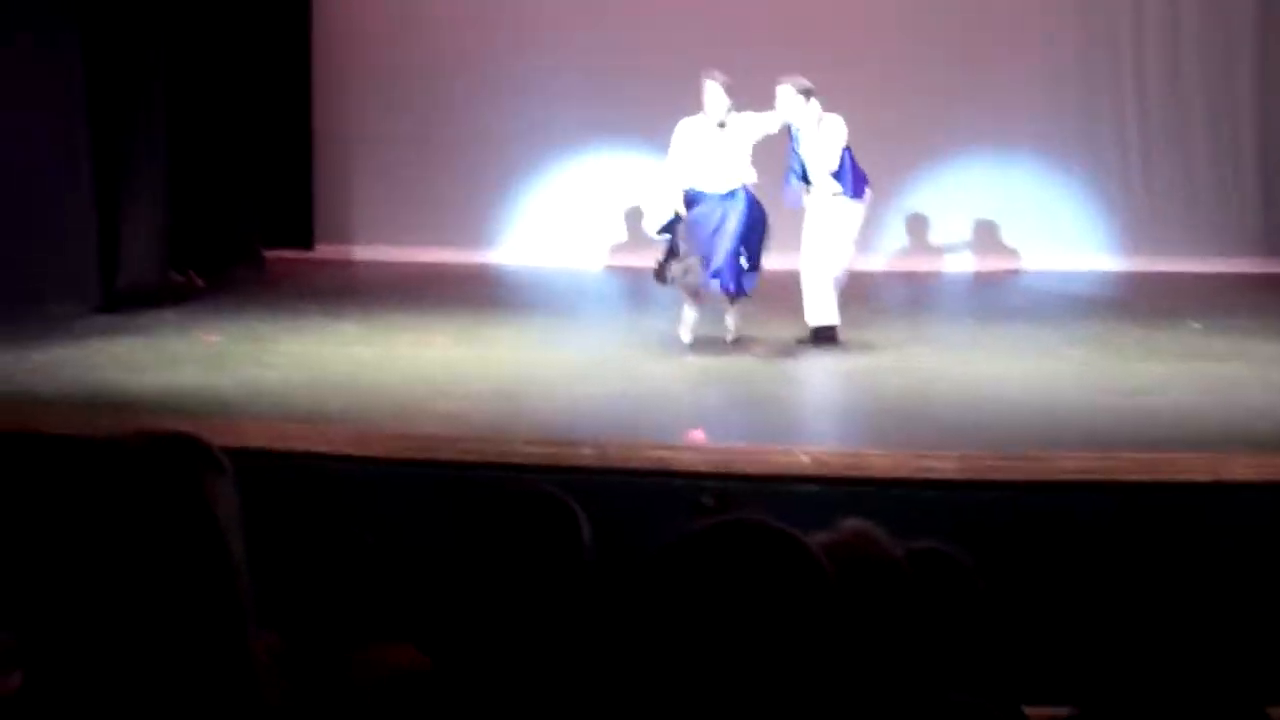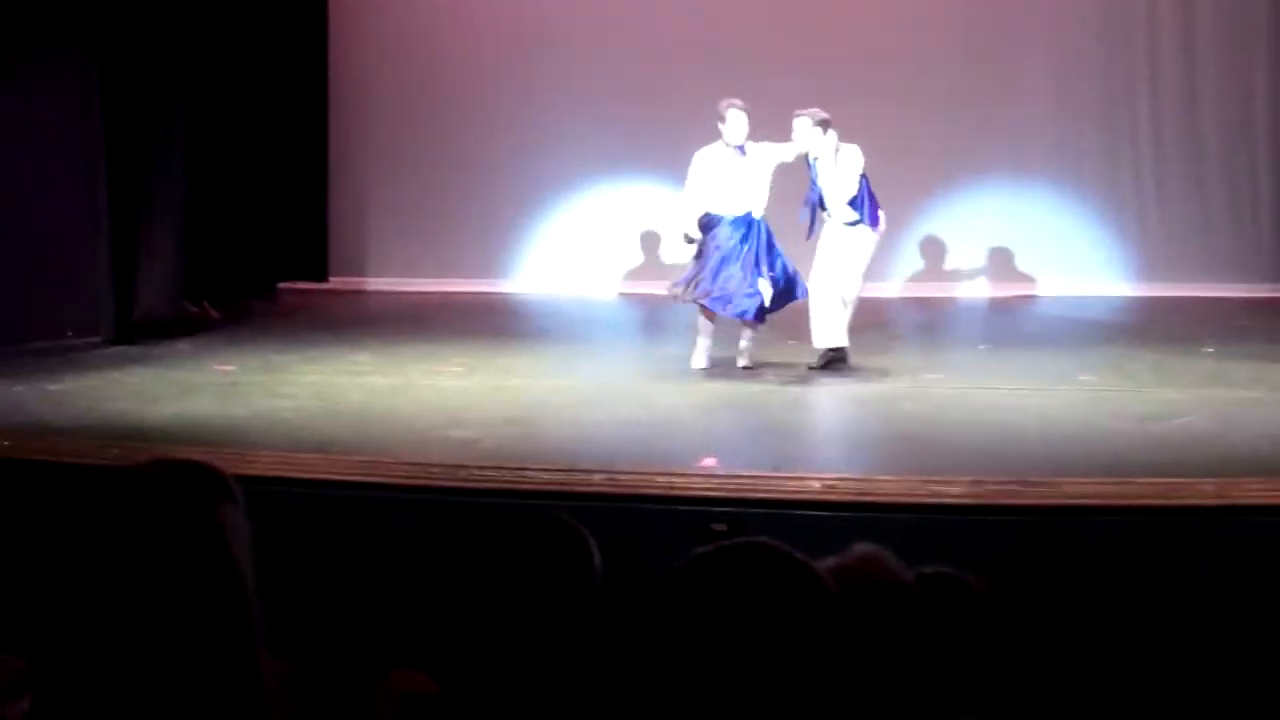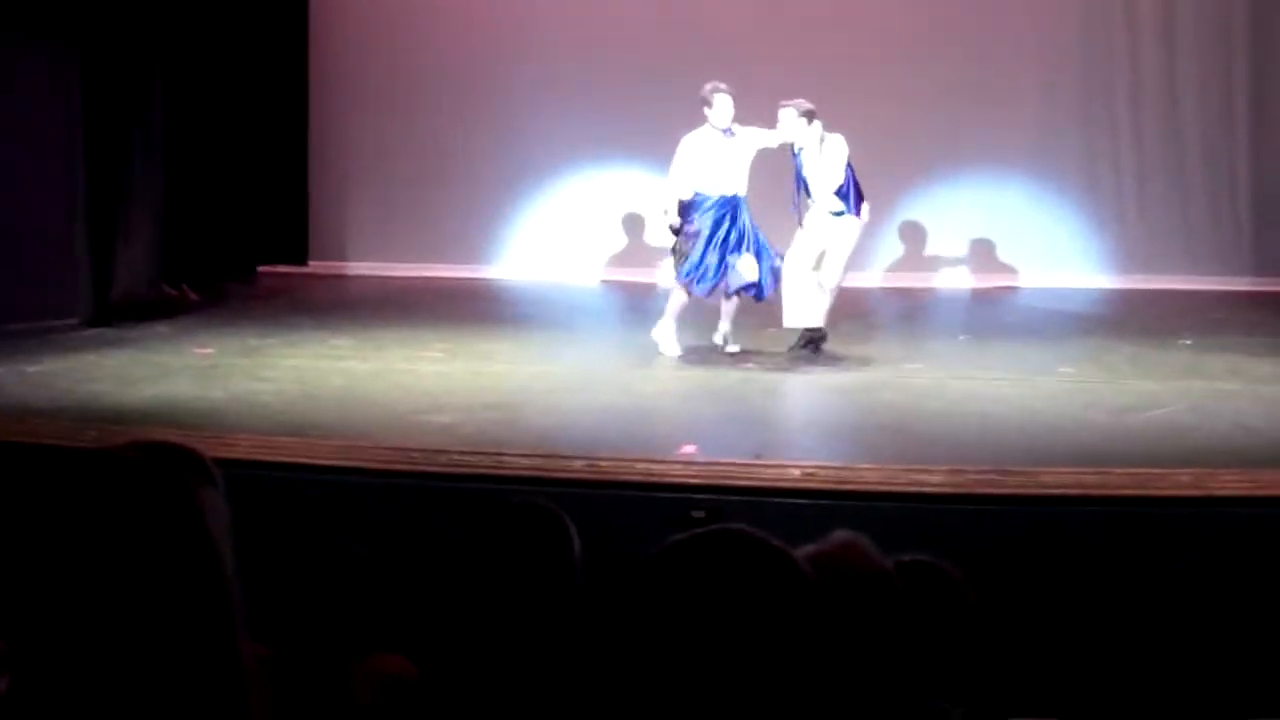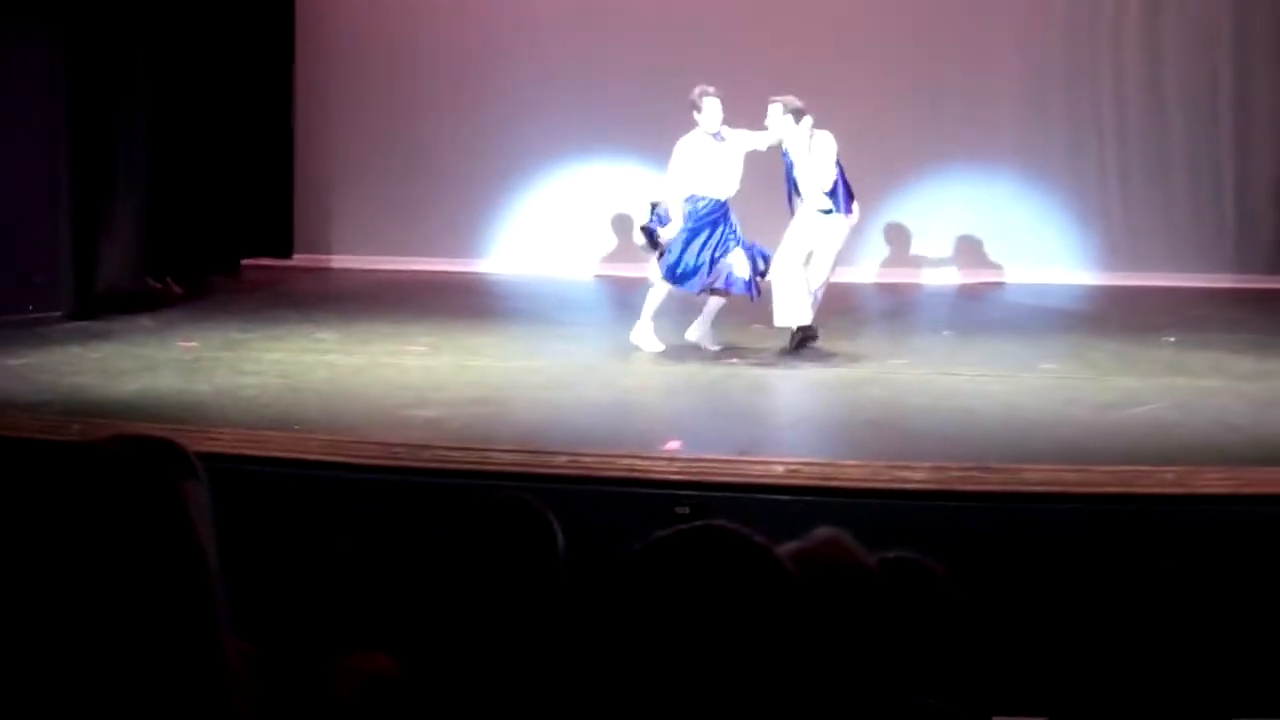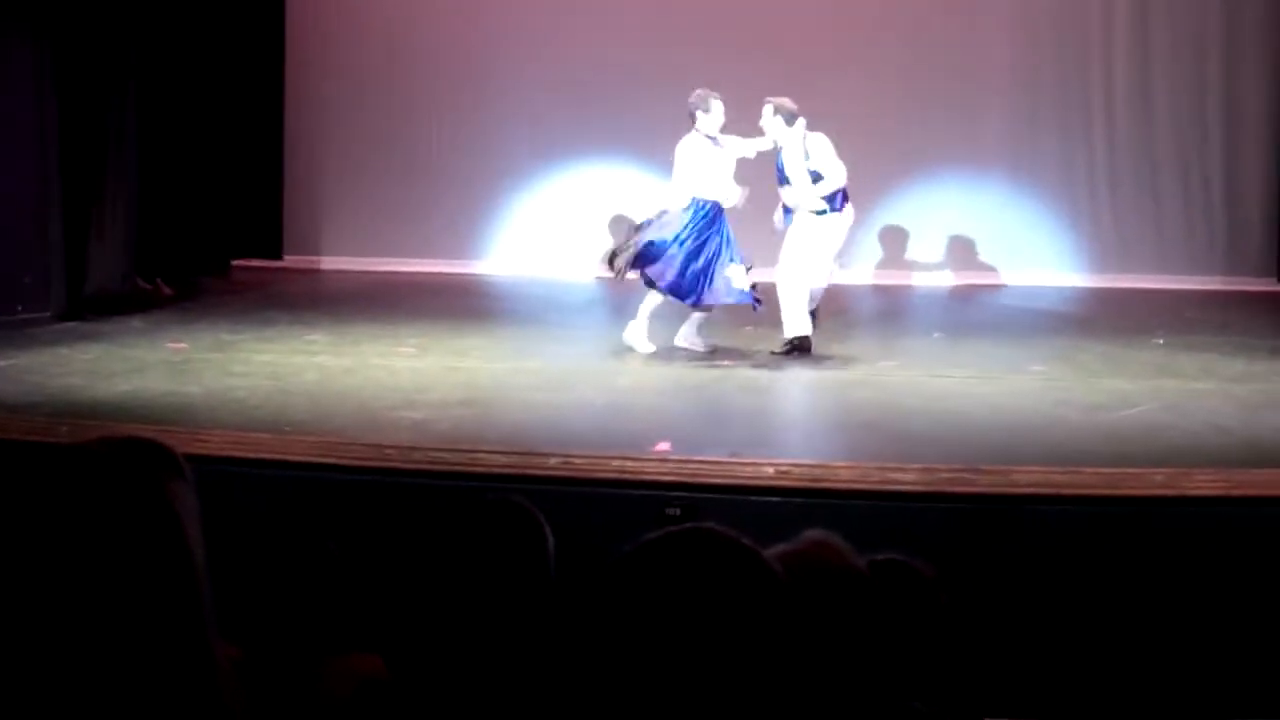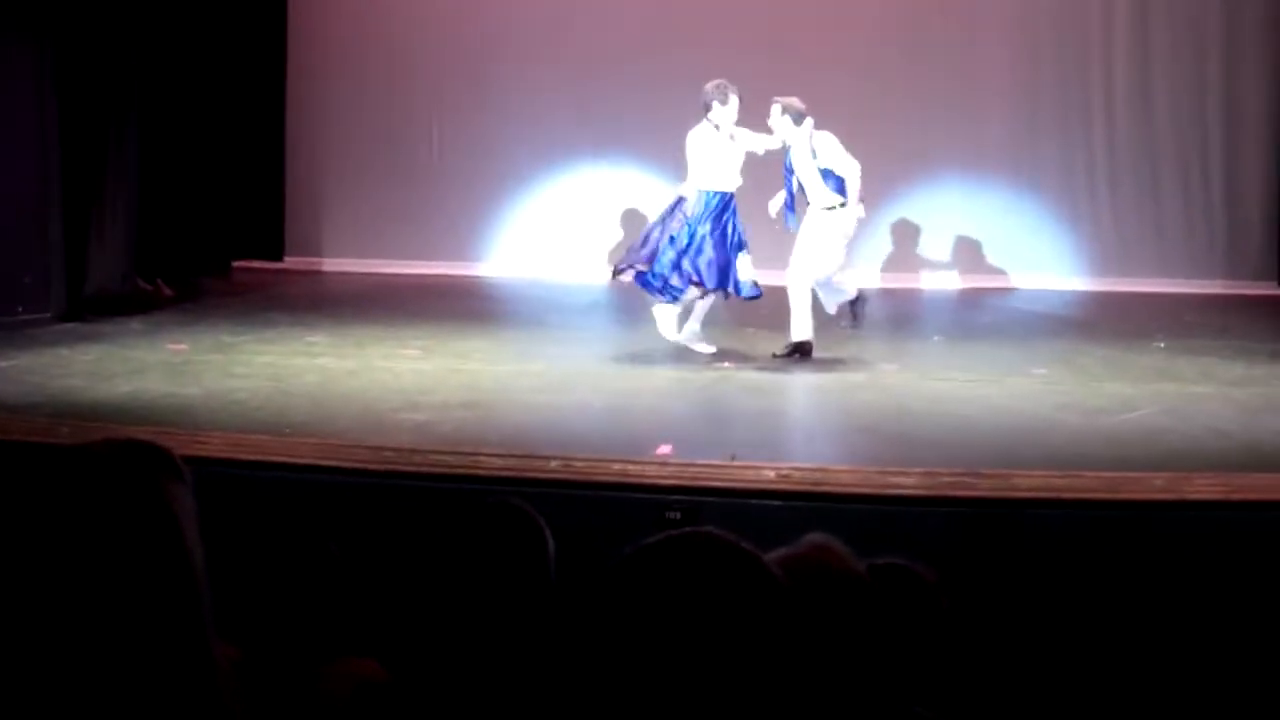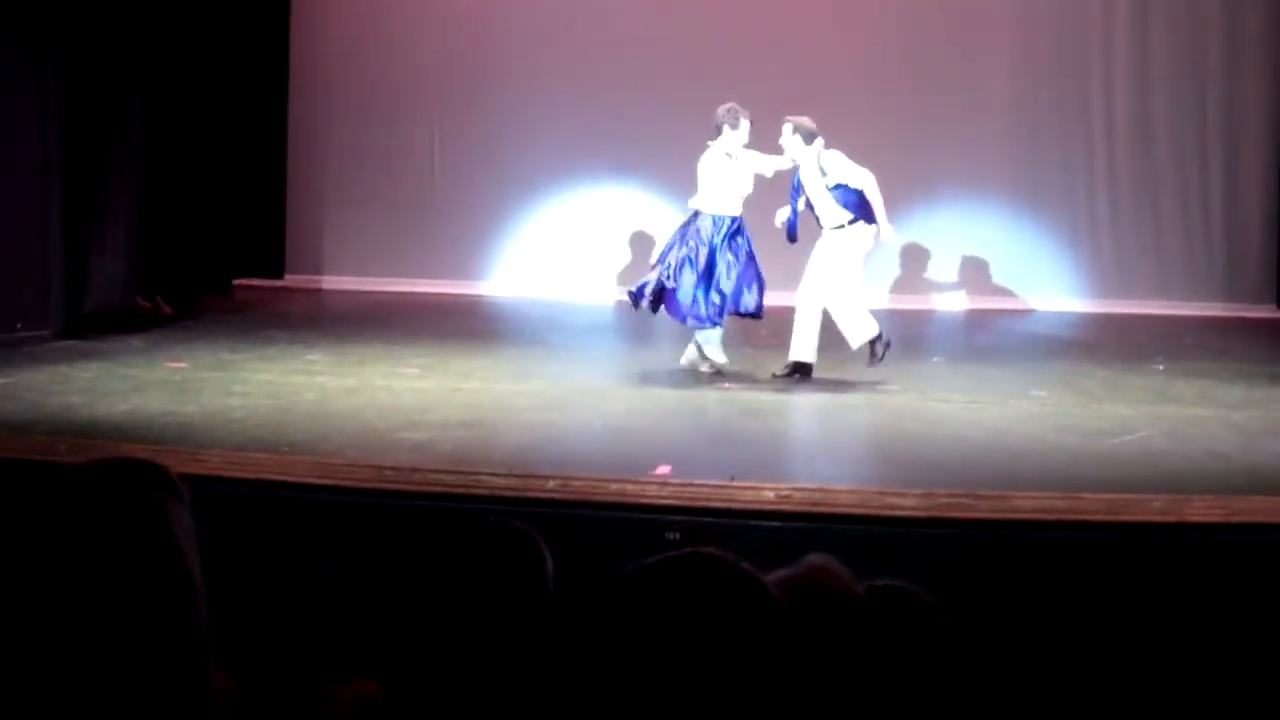
dt=0.1s
person 1, frame 1
left shoulder: (745, 123)
right shoulder: (687, 129)
left elbow: (776, 119)
right elbow: (674, 167)
right wrist: (671, 198)
left hip: (735, 204)
right hip: (702, 203)
left knee: (731, 266)
right knee: (697, 265)
left ankle: (732, 319)
right ankle: (690, 313)
person 1, frame 2
left shoulder: (762, 152)
right shoulder: (706, 156)
left elbow: (793, 149)
right elbow: (691, 192)
right wrist: (692, 221)
left hip: (753, 230)
right hip: (722, 228)
left knee: (751, 292)
right knee: (711, 290)
left ankle: (746, 344)
right ankle: (703, 344)
person 1, frame 3
left shoulder: (746, 135)
right shoulder: (693, 141)
left elbow: (776, 135)
right elbow: (676, 177)
right wrist: (672, 208)
left hip: (733, 211)
right hip: (704, 209)
left knee: (738, 274)
right knee: (693, 271)
left ankle: (724, 330)
right ankle: (666, 326)
person 1, frame 4
left shoulder: (734, 138)
right shoulder: (688, 145)
left elbow: (766, 138)
right elbow: (673, 182)
right wrist: (675, 218)
left hip: (720, 214)
right hip: (696, 212)
left knee: (730, 273)
right knee: (672, 271)
left ankle: (701, 328)
right ankle: (643, 327)
person 1, frame 5
left shoulder: (726, 144)
right shoulder: (688, 146)
left elbow: (758, 144)
right elbow: (682, 187)
right wrist: (727, 192)
left hip: (714, 219)
right hip: (691, 214)
left knee: (721, 282)
right knee: (669, 276)
left ankle: (689, 332)
right ankle: (637, 327)
person 1, frame 6
left shoulder: (734, 134)
right shoulder: (700, 134)
left elbow: (768, 141)
right elbow: (721, 166)
right wrist: (727, 137)
left hip: (723, 207)
right hip: (702, 205)
left knee: (721, 272)
right knee: (703, 268)
left ankle: (691, 330)
right ankle: (668, 307)
person 1, frame 7
left shoulder: (743, 155)
right shoulder: (712, 159)
left elbow: (778, 163)
right elbow: (741, 189)
right wrist: (739, 160)
left hip: (730, 229)
right hip: (711, 228)
left knee: (730, 289)
right knee: (721, 287)
left ankle: (696, 350)
right ankle: (708, 338)
person 2, frame 1
left shoulder: (832, 123)
right shoulder: (795, 128)
left elbow: (827, 164)
left wrist: (811, 126)
right wrist: (805, 194)
left hip: (848, 199)
right hip: (820, 197)
left knee: (835, 262)
right knee: (811, 260)
left ankle: (827, 323)
right ankle: (824, 325)
person 2, frame 2
left shoulder: (849, 153)
right shoulder: (813, 158)
left elbow: (843, 194)
left wrist: (829, 155)
left hip: (862, 226)
right hip: (835, 224)
left knee: (847, 288)
right knee: (821, 283)
left ankle: (834, 343)
right ankle: (835, 348)
person 2, frame 3
left shoulder: (834, 143)
right shoulder: (799, 147)
left elbow: (830, 183)
left wrist: (814, 145)
left hip: (846, 217)
right hip: (819, 213)
left knee: (829, 276)
right knee: (795, 264)
left ankle: (815, 324)
right ankle: (810, 326)
person 2, frame 4
left shoulder: (821, 141)
right shoulder: (788, 145)
left elbow: (825, 181)
right wrist: (796, 202)
left hip: (836, 215)
right hip: (809, 212)
left knee: (816, 275)
right knee: (784, 263)
left ankle: (804, 322)
right ankle: (802, 325)
person 2, frame 5
left shoulder: (815, 142)
right shoulder: (783, 148)
left elbow: (839, 177)
left wrist: (804, 195)
right wrist: (782, 206)
left hip: (832, 217)
right hip: (805, 215)
left knee: (813, 277)
right knee: (788, 272)
left ankle: (808, 307)
right ankle: (799, 336)
person 2, frame 6
left shoulder: (821, 141)
right shoulder: (791, 147)
left elbow: (852, 169)
left wrist: (853, 207)
right wrist: (782, 197)
left hip: (841, 212)
right hip: (817, 212)
left knee: (815, 268)
right knee: (797, 273)
left ankle: (849, 295)
right ankle: (801, 341)
person 2, frame 7
left shoulder: (829, 160)
right shoulder: (802, 168)
left elbow: (868, 181)
left wrist: (882, 222)
right wrist: (788, 210)
left hip: (855, 232)
right hip: (832, 234)
left knee: (833, 292)
right knee: (807, 295)
left ankle: (873, 337)
right ankle: (801, 360)
